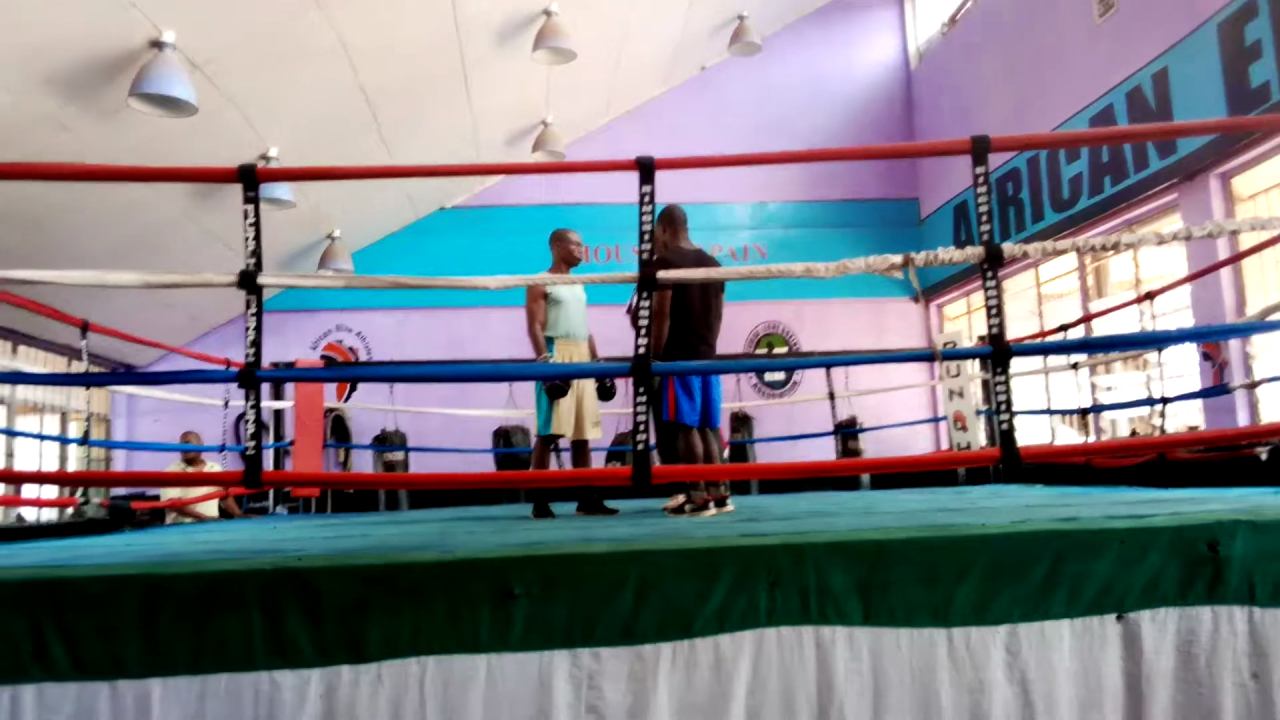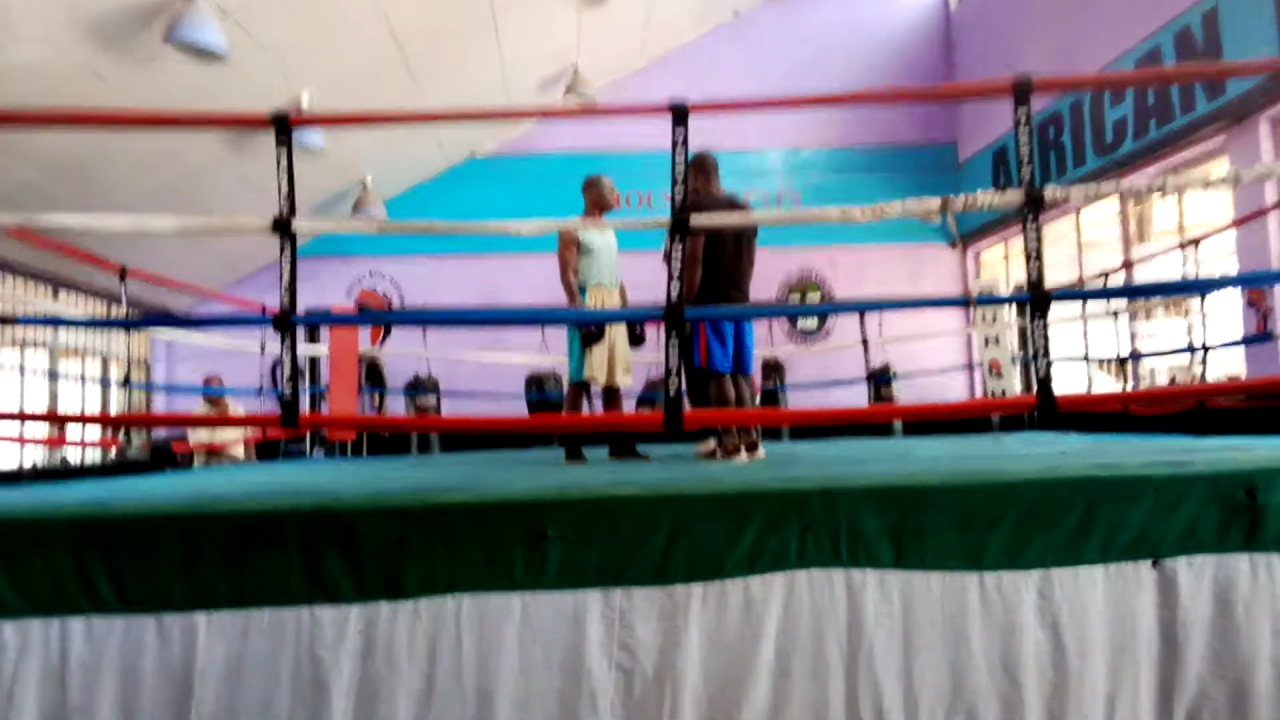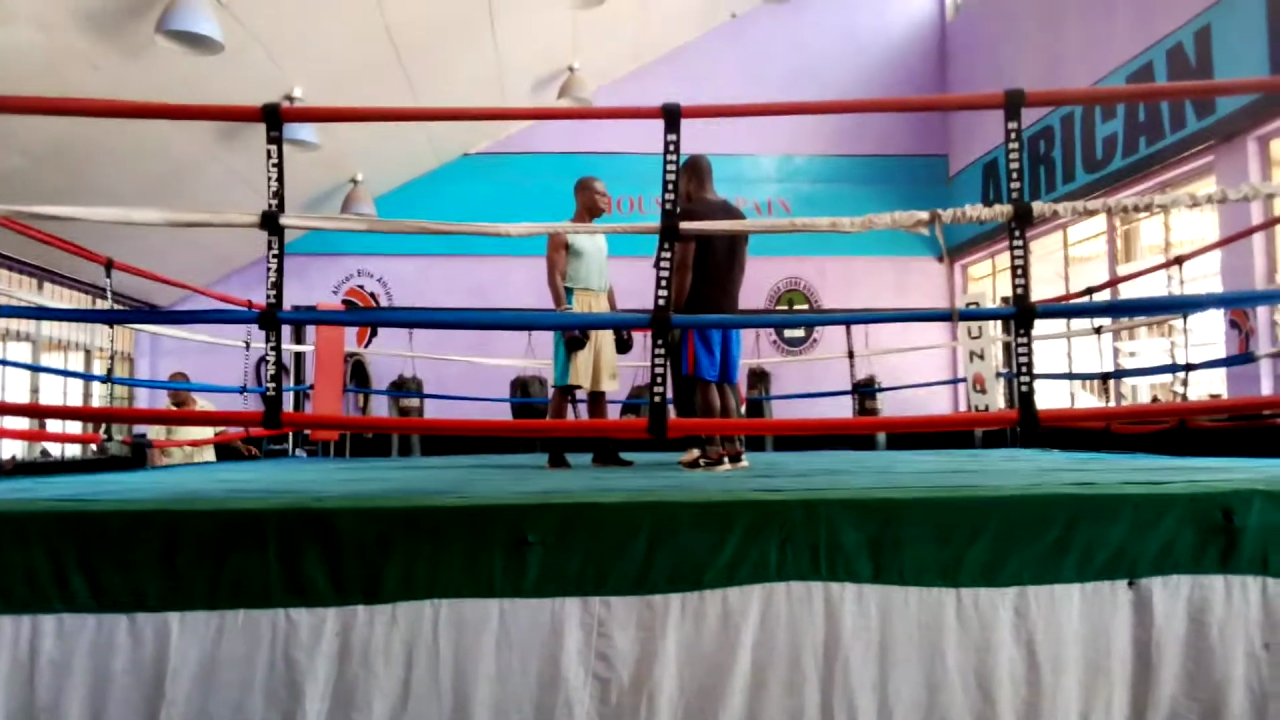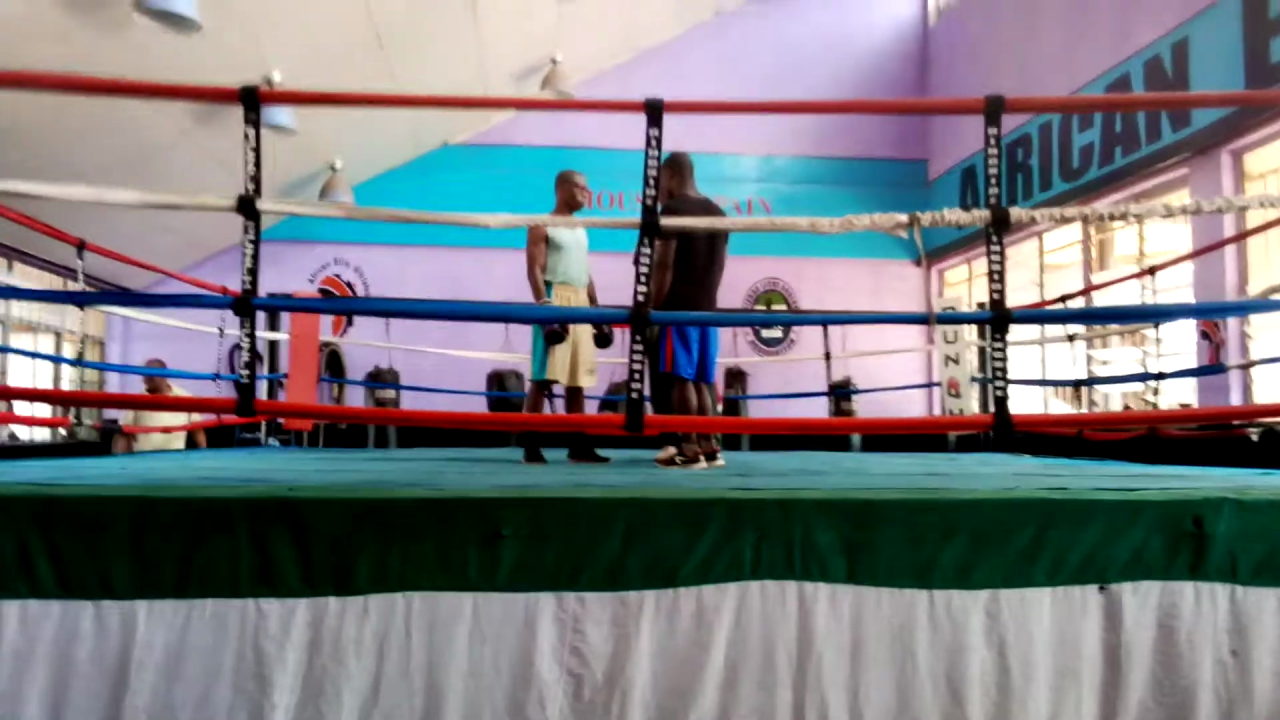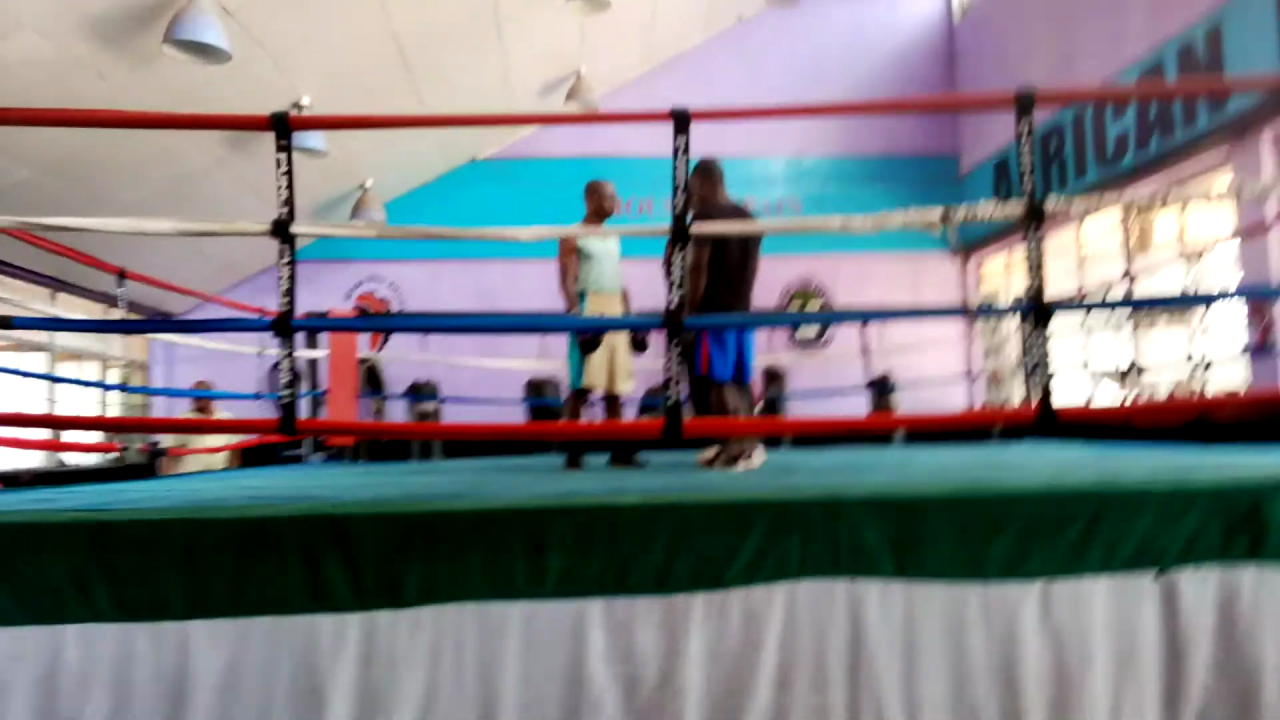
dt=0.5s
person 1, frame 1
left shoulder: (666, 261)
right shoulder: (712, 263)
left elbow: (662, 313)
left wrist: (654, 356)
left hip: (678, 357)
right hip: (706, 355)
left knee: (686, 426)
right knee: (706, 426)
left ankle: (699, 497)
right ankle: (718, 492)
person 1, frame 2
left shoulder: (698, 208)
right shoulder: (743, 209)
left elbow: (694, 260)
left wrist: (686, 303)
left hip: (712, 302)
right hip: (739, 301)
left knee: (718, 372)
right knee: (738, 372)
left ankle: (730, 442)
right ankle: (749, 439)
person 1, frame 3
left shoulder: (690, 213)
right shoulder: (737, 215)
left elbow: (684, 267)
left wrist: (675, 310)
left hip: (700, 310)
right hip: (729, 309)
left knee: (705, 380)
right knee: (724, 381)
left ankle: (713, 452)
right ankle: (733, 449)
person 1, frame 4
left shoulder: (672, 210)
right shoulder: (718, 213)
left elbow: (665, 264)
left wrist: (654, 307)
left hip: (679, 308)
right hip: (707, 307)
left knee: (682, 378)
right knee: (701, 380)
left ankle: (690, 450)
right ankle: (709, 447)
person 1, frame 5
left shoulder: (705, 216)
right shoulder: (748, 218)
left elbow: (699, 269)
left wrist: (689, 310)
left hip: (713, 310)
right hip: (741, 309)
left knee: (719, 381)
right knee: (736, 381)
left ankle: (732, 448)
right ankle: (746, 443)
person 2, frame 1
left shoulder: (578, 286)
right shoulder: (541, 284)
right elbow: (535, 327)
left wrist: (598, 363)
right wrist: (545, 361)
left hip: (582, 359)
right hip: (557, 356)
left knee: (583, 432)
right knee: (549, 432)
left ankle: (587, 498)
right ankle: (540, 501)
person 2, frame 2
left shoulder: (610, 233)
right shoulder: (573, 231)
right elbow: (567, 274)
left wrist: (627, 310)
right wrist: (579, 309)
left hip: (613, 306)
right hip: (589, 304)
left knee: (615, 377)
right knee: (581, 377)
left ankle: (618, 443)
right ankle: (572, 445)
person 2, frame 3
left shoulder: (601, 237)
right shoulder: (563, 233)
right elbow: (555, 277)
right wrist: (565, 314)
left hip: (601, 310)
right hip: (576, 306)
left knee: (600, 383)
right knee: (566, 382)
left ankle: (602, 449)
right ankle: (556, 451)
person 2, frame 4
left shoulder: (581, 231)
right shoulder: (542, 226)
right elbow: (534, 270)
left wrist: (597, 310)
right wrist: (544, 307)
left hip: (581, 305)
right hip: (555, 301)
left knee: (578, 379)
right knee: (543, 377)
left ankle: (579, 445)
right ankle: (531, 446)
person 2, frame 5
left shoulder: (612, 240)
right shoulder: (573, 237)
right elbow: (567, 280)
left wrist: (630, 316)
right wrist: (577, 316)
left hip: (615, 311)
right hip: (589, 308)
left knee: (616, 384)
right knee: (581, 384)
left ankle: (619, 449)
right ankle: (573, 451)
